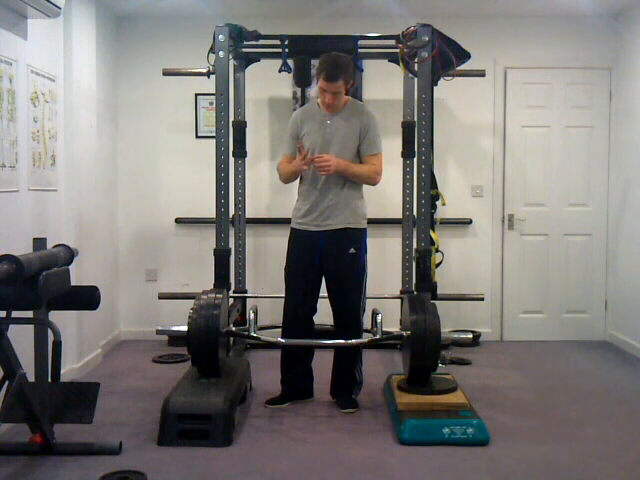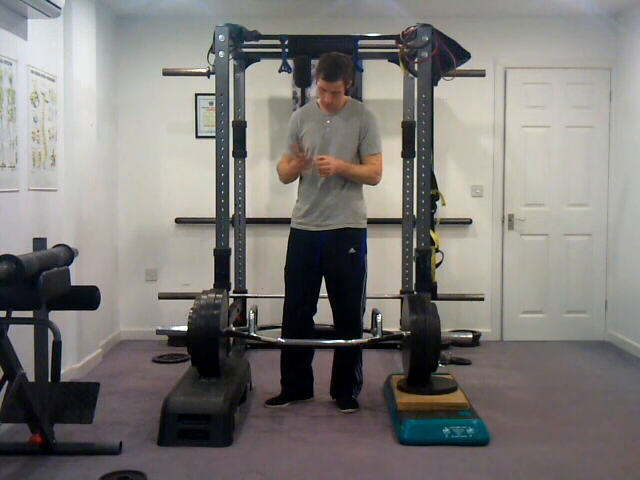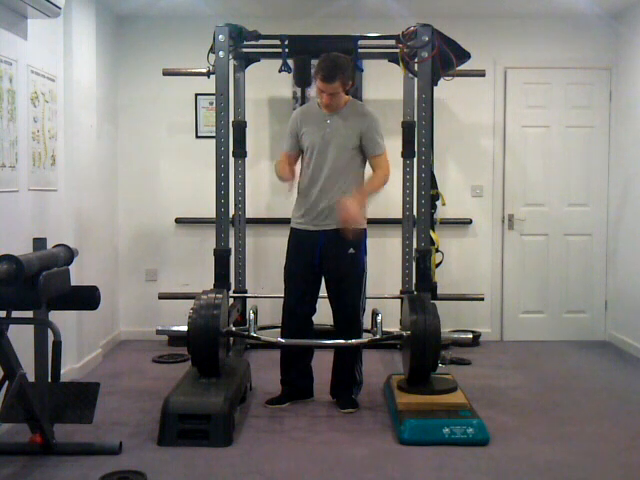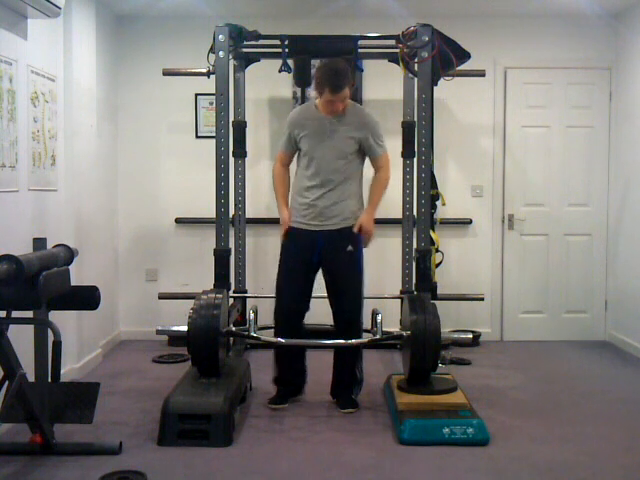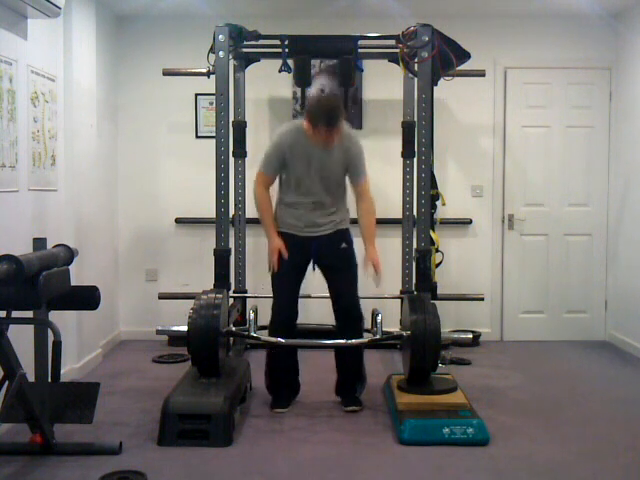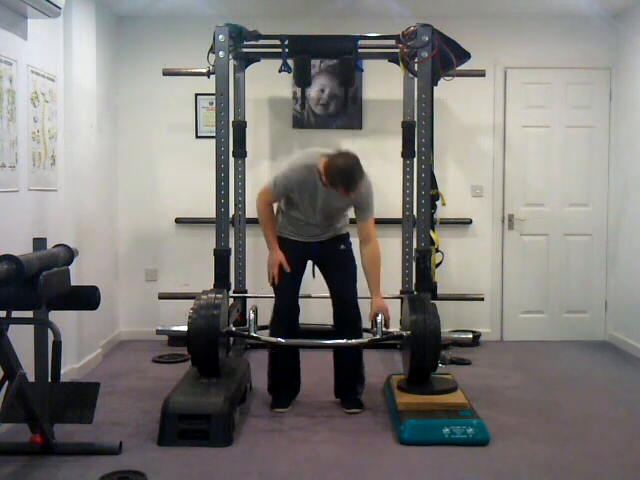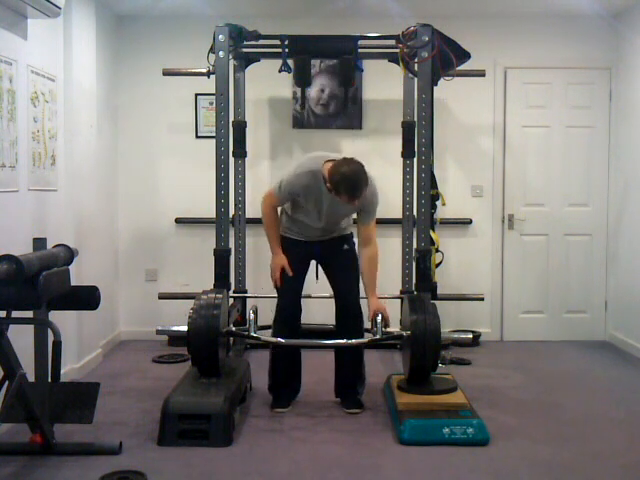
dt=0.3s
person 1, frame 1
left shoulder: (363, 118)
right shoulder: (301, 117)
left elbow: (374, 172)
right elbow: (283, 172)
left wrist: (340, 164)
right wrist: (296, 165)
left hip: (347, 229)
right hip: (304, 228)
left knee: (348, 314)
right knee: (296, 312)
left ankle: (346, 388)
right ankle: (295, 384)
person 1, frame 2
left shoulder: (363, 119)
right shoulder: (301, 117)
left elbow: (375, 172)
right elbow: (283, 173)
left wrist: (341, 165)
right wrist: (295, 165)
left hip: (347, 230)
right hip: (304, 228)
left knee: (348, 315)
right knee: (297, 312)
left ankle: (346, 389)
right ankle: (295, 385)
person 1, frame 3
left shoulder: (364, 119)
right shoulder: (301, 116)
left elbow: (382, 171)
right elbow: (285, 162)
left wrist: (358, 200)
right wrist: (286, 171)
left hip: (345, 231)
right hip: (303, 229)
left knee: (348, 315)
right knee: (295, 312)
left ankle: (346, 389)
right ankle: (295, 385)
person 1, frame 4
left shoulder: (364, 121)
right shoulder: (298, 118)
left elbow: (382, 169)
right elbow: (281, 164)
left wrist: (369, 211)
right wrist: (283, 208)
left hip: (344, 230)
right hip: (300, 228)
left knee: (347, 314)
right knee: (287, 309)
left ankle: (346, 390)
right ankle: (288, 383)
person 1, frame 5
left shoulder: (350, 142)
right shoulder: (285, 139)
left elbow: (363, 195)
right elbow: (261, 186)
left wrist: (370, 245)
right wrist: (272, 235)
left hip: (334, 233)
right hip: (290, 235)
left knee: (349, 309)
right knee: (283, 312)
left ankle: (350, 388)
right ankle: (282, 389)
person 1, frame 6
left shoulder: (362, 184)
right shoulder: (298, 171)
left elbow: (368, 240)
right elbow: (264, 200)
left wrist: (376, 295)
right wrist: (273, 249)
left hip: (334, 239)
right hip: (290, 238)
left knee: (348, 308)
right knee: (285, 310)
left ankle: (349, 390)
right ankle: (282, 390)
person 1, frame 7
left shoulder: (368, 190)
right shoulder: (304, 176)
left elbow: (367, 244)
right elbow: (269, 203)
left wrist: (373, 296)
right wrist: (277, 252)
left hip: (337, 239)
right hip: (294, 237)
left knee: (350, 307)
right knee: (288, 310)
left ankle: (350, 390)
right ankle: (282, 390)
